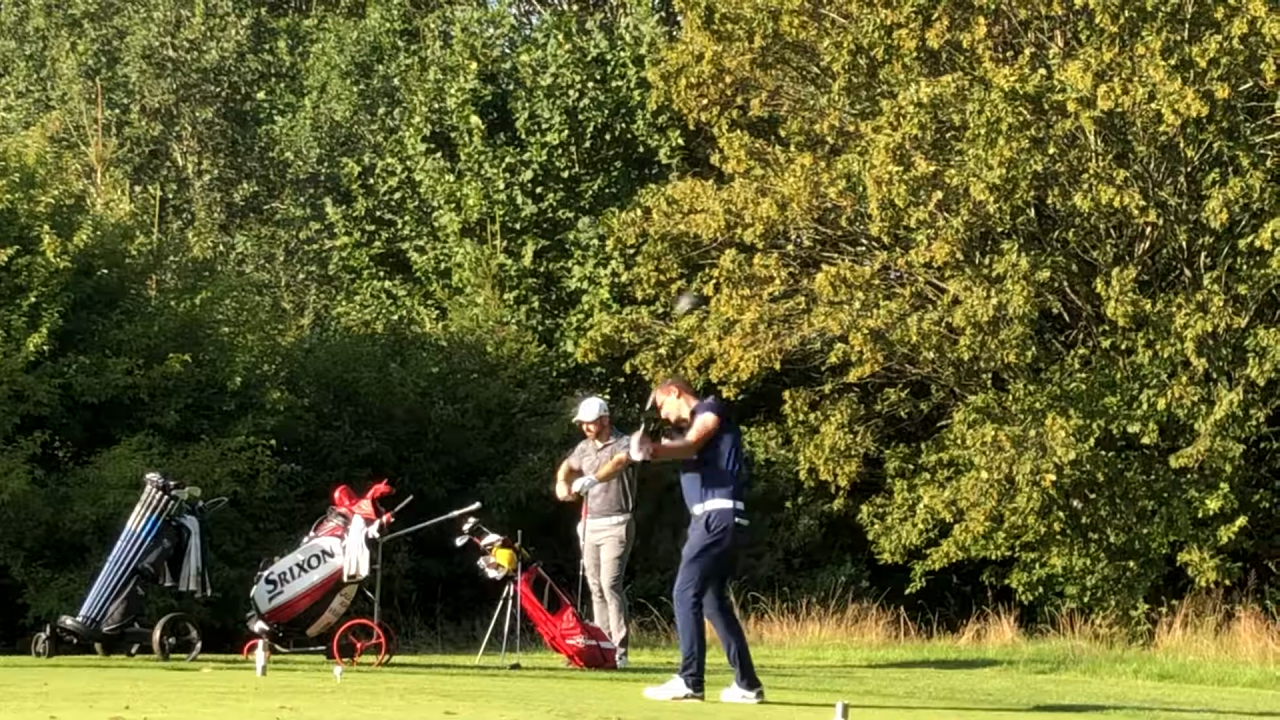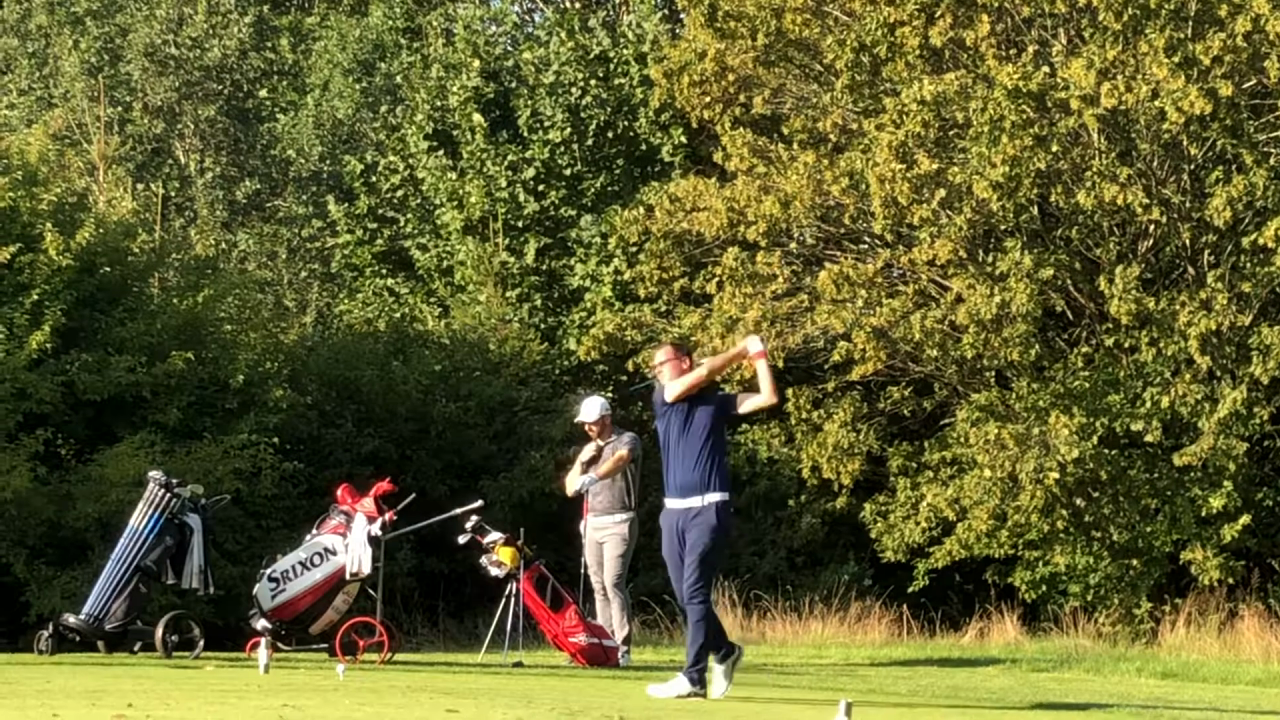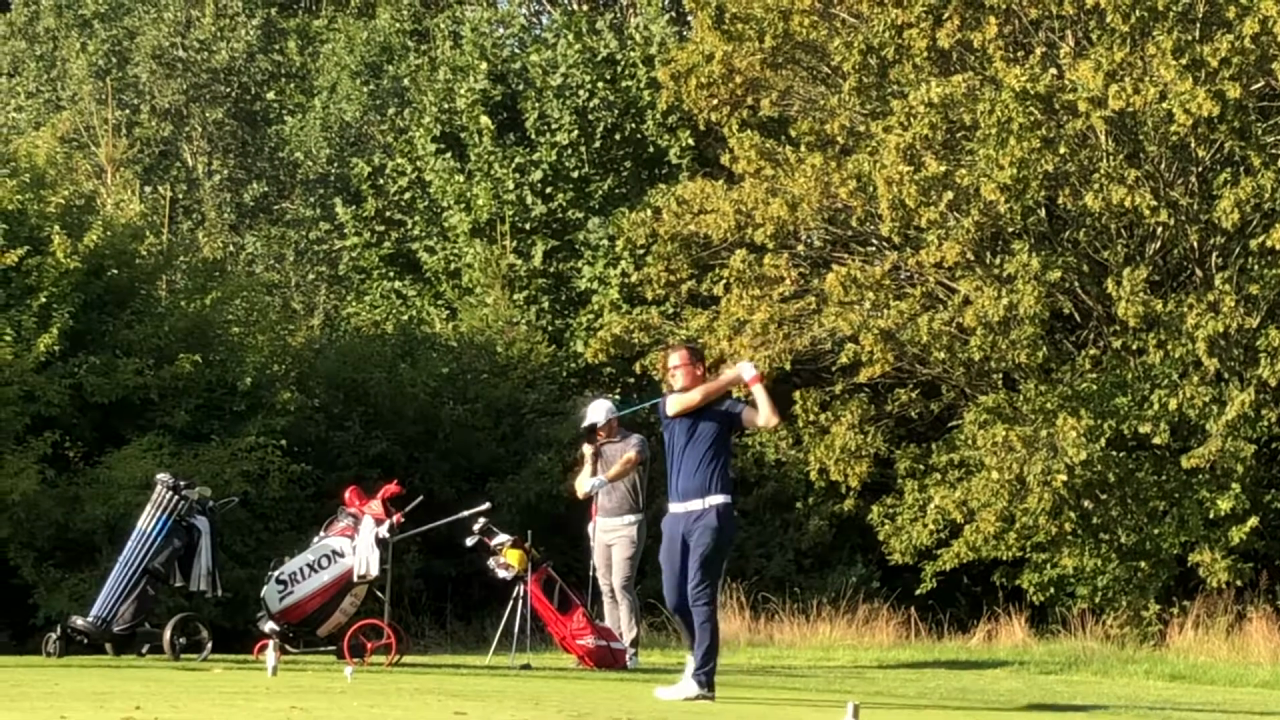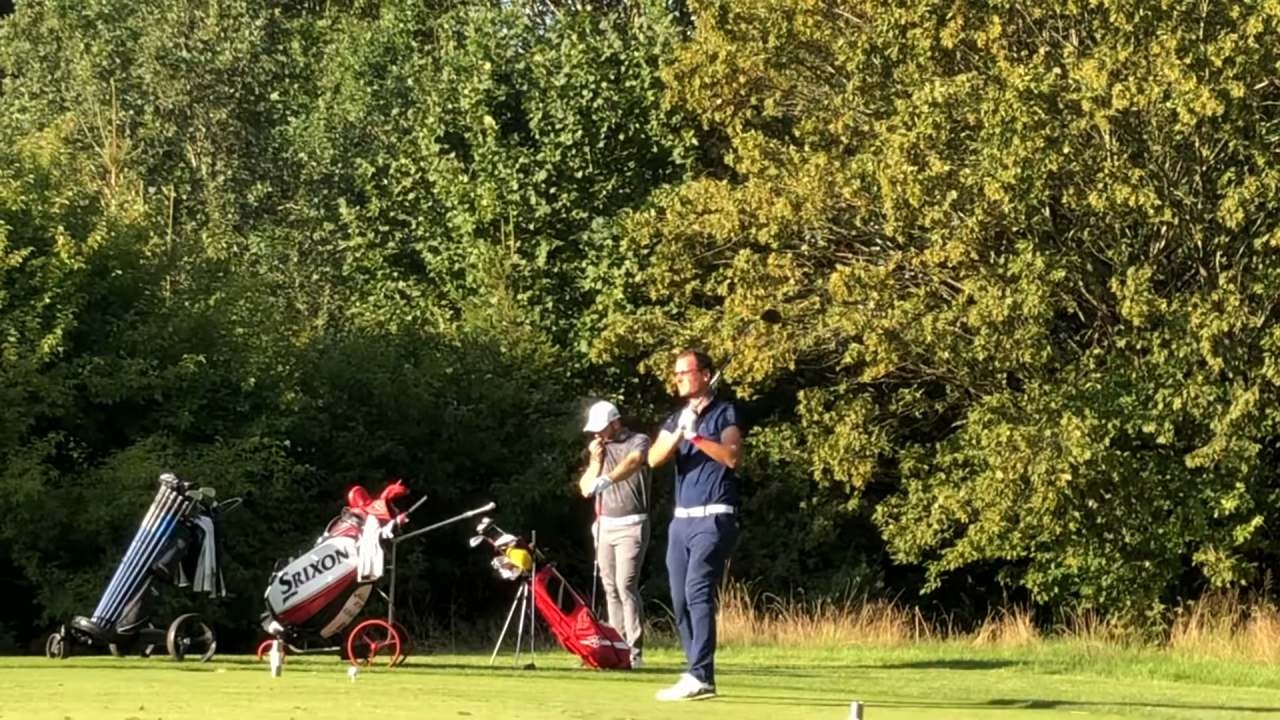
dt=0.3s
person 1, frame 1
left shoulder: (711, 407)
right shoulder: (672, 436)
left elbow: (692, 441)
right elbow: (676, 453)
left wrist: (658, 449)
right wrist: (644, 449)
left hip: (720, 518)
right hip: (706, 521)
left knee: (686, 594)
right knee: (713, 601)
left ankle: (689, 681)
right ankle: (746, 683)
person 1, frame 2
left shoulder: (719, 402)
right shoulder: (663, 398)
left elbow: (769, 397)
right elbow: (700, 376)
left wrist: (757, 355)
right wrist: (739, 350)
left hip: (710, 509)
right hip: (674, 511)
left knee: (696, 591)
right knee: (684, 593)
left ankle: (693, 677)
right ankle: (723, 651)
person 1, frame 3
left shoulder: (727, 407)
right shoulder: (668, 405)
left elbow: (770, 420)
right elbow: (689, 402)
left wrist: (753, 380)
right wrist: (730, 376)
left hip: (712, 512)
right hip: (676, 514)
left knee: (700, 593)
right knee: (675, 597)
left ankle: (702, 680)
right ankle: (699, 656)
person 1, frame 4
left shoulder: (724, 412)
right shoulder: (673, 421)
left elbow: (732, 458)
right elbow: (654, 459)
left wrist: (696, 436)
right wrist: (679, 433)
left hip: (714, 518)
right hip: (681, 520)
left knee: (699, 593)
right knee: (681, 602)
left ankle: (700, 676)
right ankle: (694, 671)
person 2, frame 1
left shoulder: (624, 443)
right shoulder: (583, 447)
left elbow: (617, 464)
right elbow: (566, 466)
left wrist: (592, 479)
right wrist: (562, 485)
left hip: (616, 525)
right hip: (590, 526)
left knee: (611, 585)
right knee: (596, 588)
left ankle: (620, 651)
person 2, frame 2
left shoulder: (627, 440)
right shoulder: (589, 449)
left elbow: (618, 461)
right elbow: (570, 490)
left wrist: (593, 477)
right wrist: (581, 461)
left hip: (619, 523)
right hip: (593, 524)
left knee: (614, 583)
right knee: (599, 586)
left ankle: (623, 649)
person 2, frame 3
left shoulder: (635, 441)
right shoulder: (595, 449)
left elbow: (628, 463)
right elbow: (581, 492)
left wrist: (602, 480)
right wrist: (589, 462)
left hip: (627, 525)
right hip: (600, 526)
left knee: (622, 585)
right knee: (607, 588)
left ankle: (630, 651)
person 2, frame 4
left shoulder: (639, 441)
right shoulder: (599, 449)
left elbow: (632, 463)
right elbow: (585, 489)
left wrist: (607, 480)
right wrist: (596, 460)
left hip: (631, 526)
right hip: (604, 526)
left knee: (626, 586)
right knee: (610, 589)
left ankle: (635, 651)
